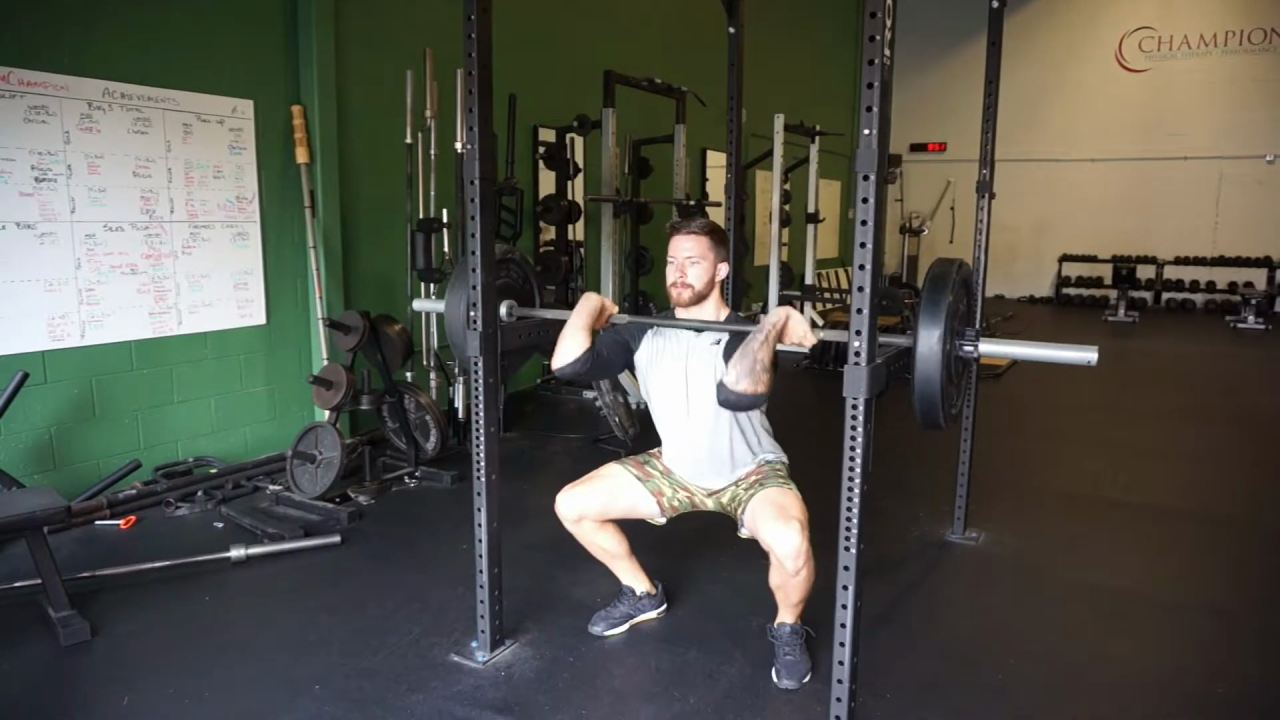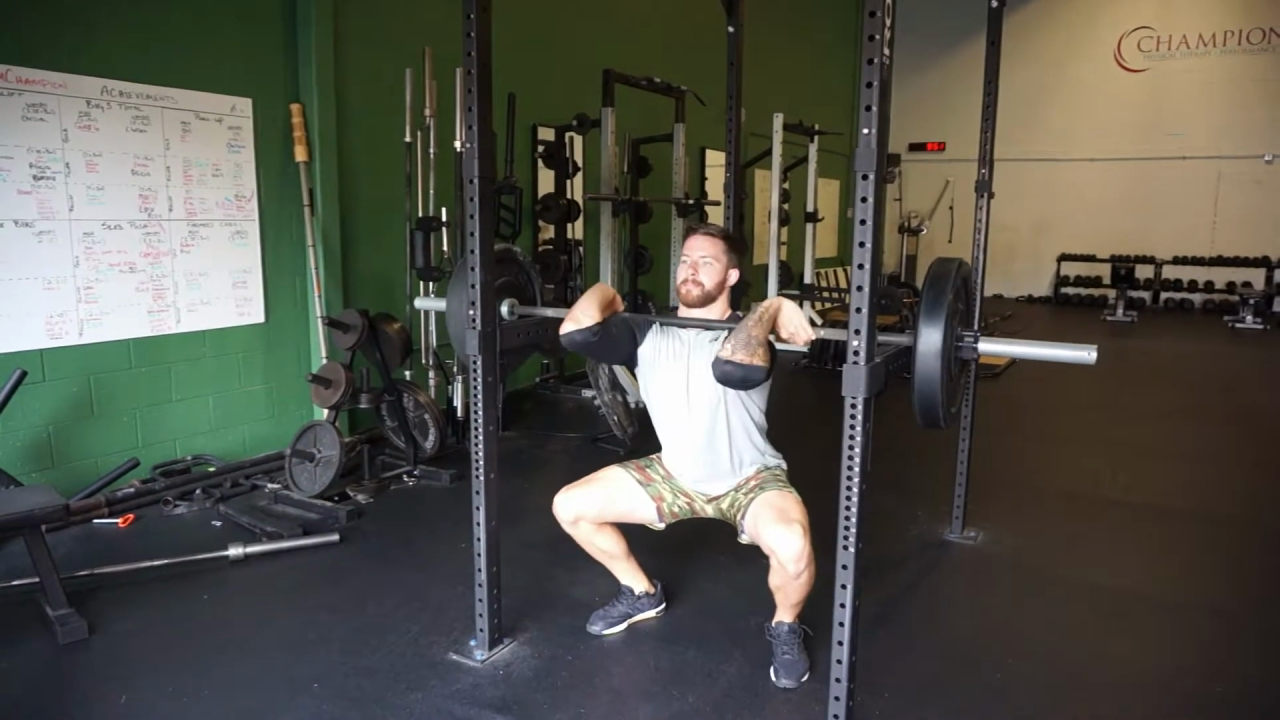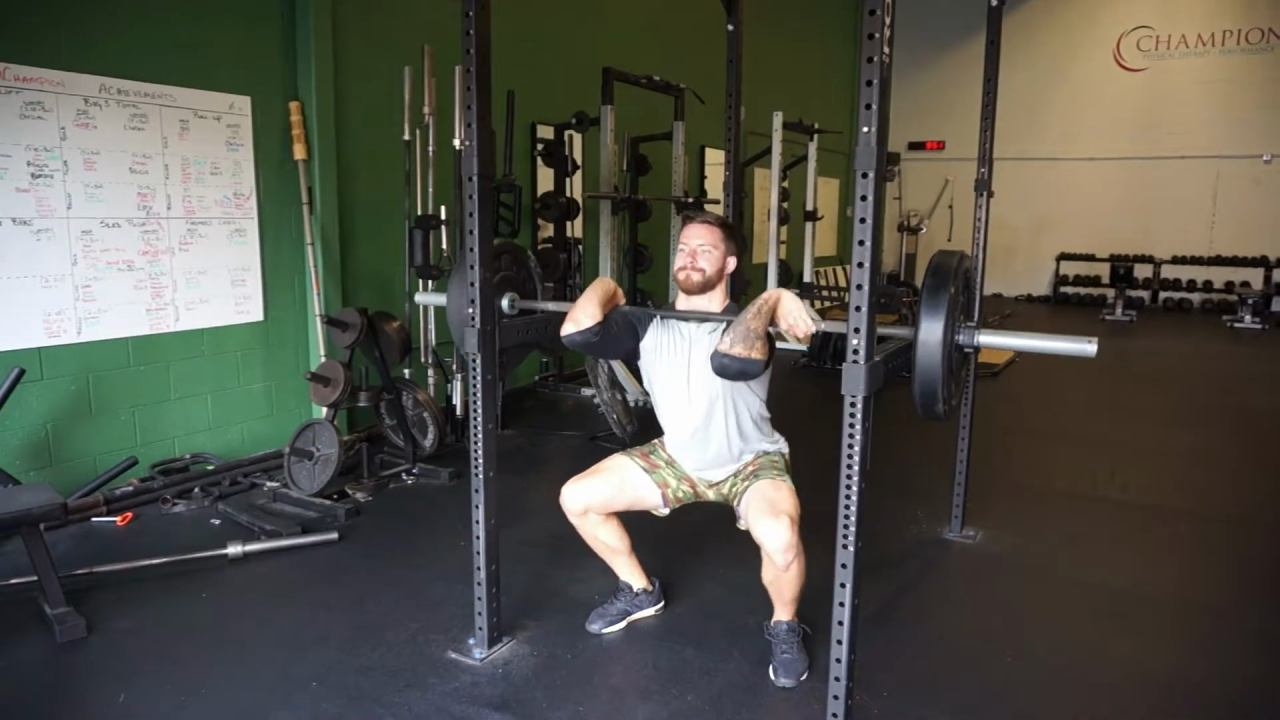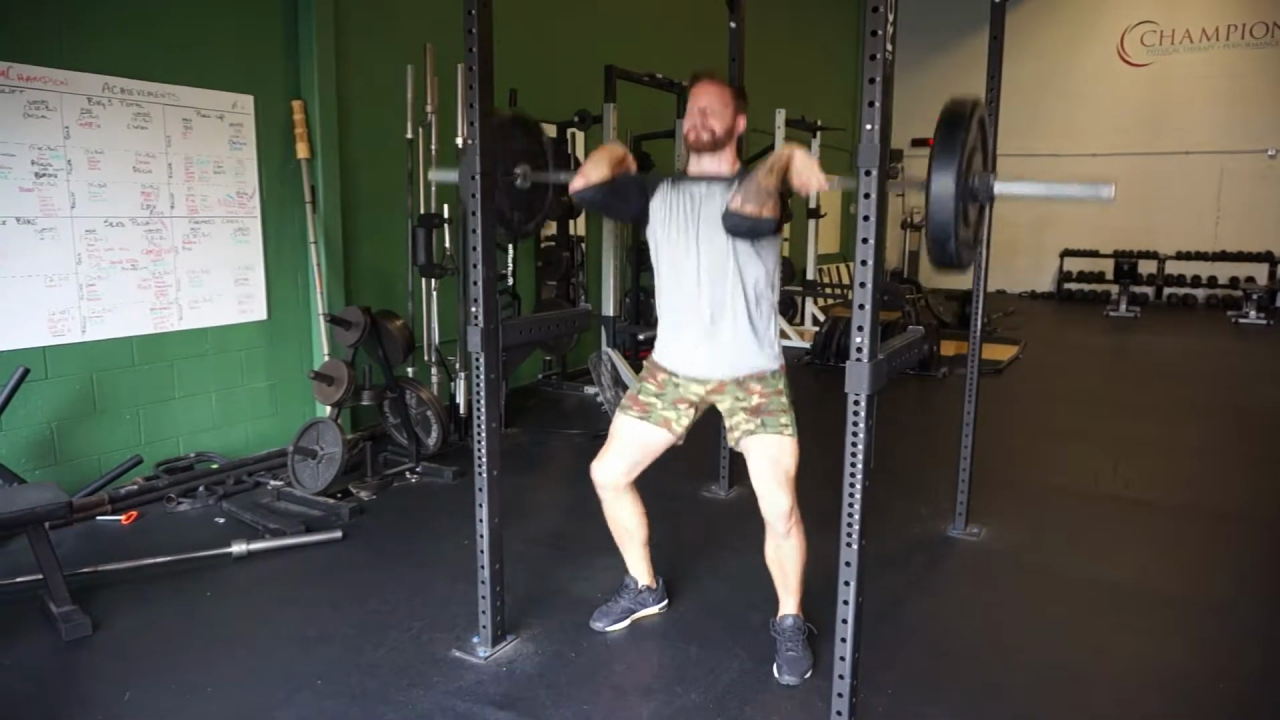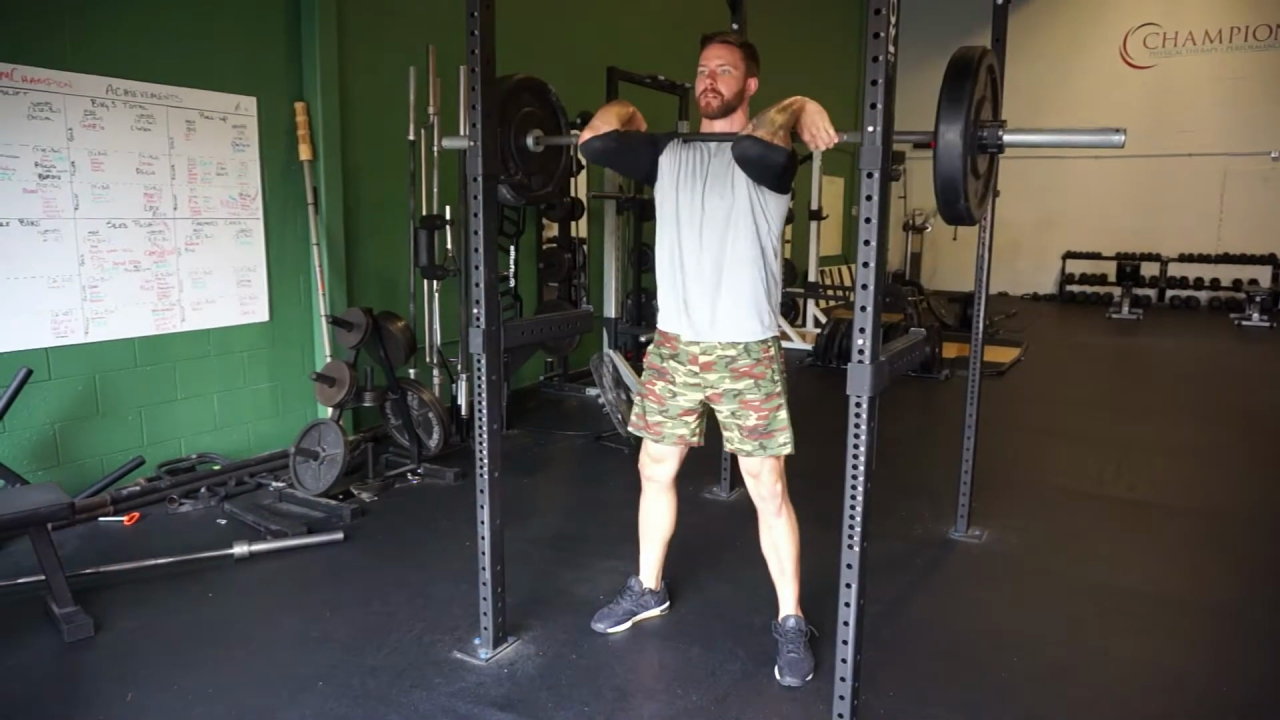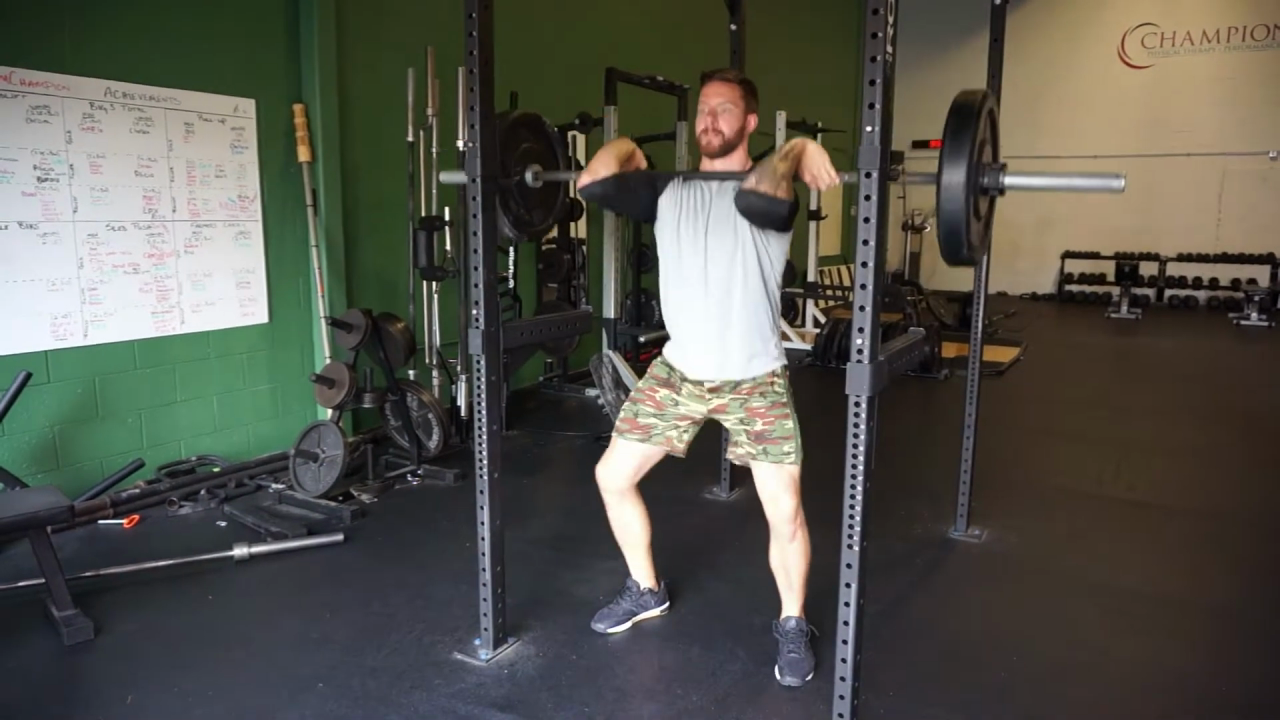
dt=0.5s
person 1, frame 1
left shoulder: (743, 339)
right shoulder: (643, 335)
left elbow: (737, 393)
right elbow: (567, 364)
left wrist: (776, 322)
right wrist: (589, 306)
left hip: (750, 472)
right hip: (676, 468)
left knee: (789, 542)
right knee: (572, 505)
left ankle: (788, 630)
right ankle: (643, 594)
person 1, frame 2
left shoulder: (746, 337)
right shoulder: (648, 333)
left elbow: (734, 369)
right elbow: (575, 333)
left wrist: (772, 308)
right wrist: (603, 292)
left hip: (748, 479)
right hip: (674, 475)
left knee: (791, 545)
right knee: (568, 507)
left ankle: (785, 629)
right ankle: (641, 593)
person 1, frame 3
left shoulder: (743, 329)
right shoulder: (648, 326)
left elbow: (731, 361)
right elbow: (577, 333)
left wrist: (772, 301)
right wrist: (605, 287)
left hip: (750, 463)
right hip: (677, 458)
left knee: (778, 537)
right knee: (577, 498)
left ankle: (784, 628)
right ankle: (640, 591)
person 1, frame 4
left shoulder: (756, 186)
right shoulder: (657, 191)
left elbow: (744, 218)
right elbow: (585, 192)
left wrist: (786, 160)
right wrist: (613, 153)
left hip: (750, 372)
right hip: (672, 366)
left knee: (779, 505)
right knee: (608, 475)
left ankle: (790, 622)
right ankle: (644, 587)
person 1, frame 5
left shoulder: (767, 156)
right shoulder: (667, 151)
left elbow: (752, 144)
right elbow: (595, 142)
left wrist: (798, 109)
right wrist: (625, 111)
left hip: (745, 350)
right hip: (673, 344)
left knee: (767, 490)
right knee: (655, 472)
left ankle: (790, 622)
right ankle: (648, 589)
person 1, frame 6
left shoulder: (770, 188)
right shoulder: (667, 191)
left elbow: (756, 197)
right elbow: (592, 185)
left wrist: (798, 151)
right wrist: (625, 148)
left hip: (753, 378)
right hip: (678, 371)
left knee: (785, 510)
right knee: (612, 476)
left ankle: (792, 624)
right ankle: (646, 590)
